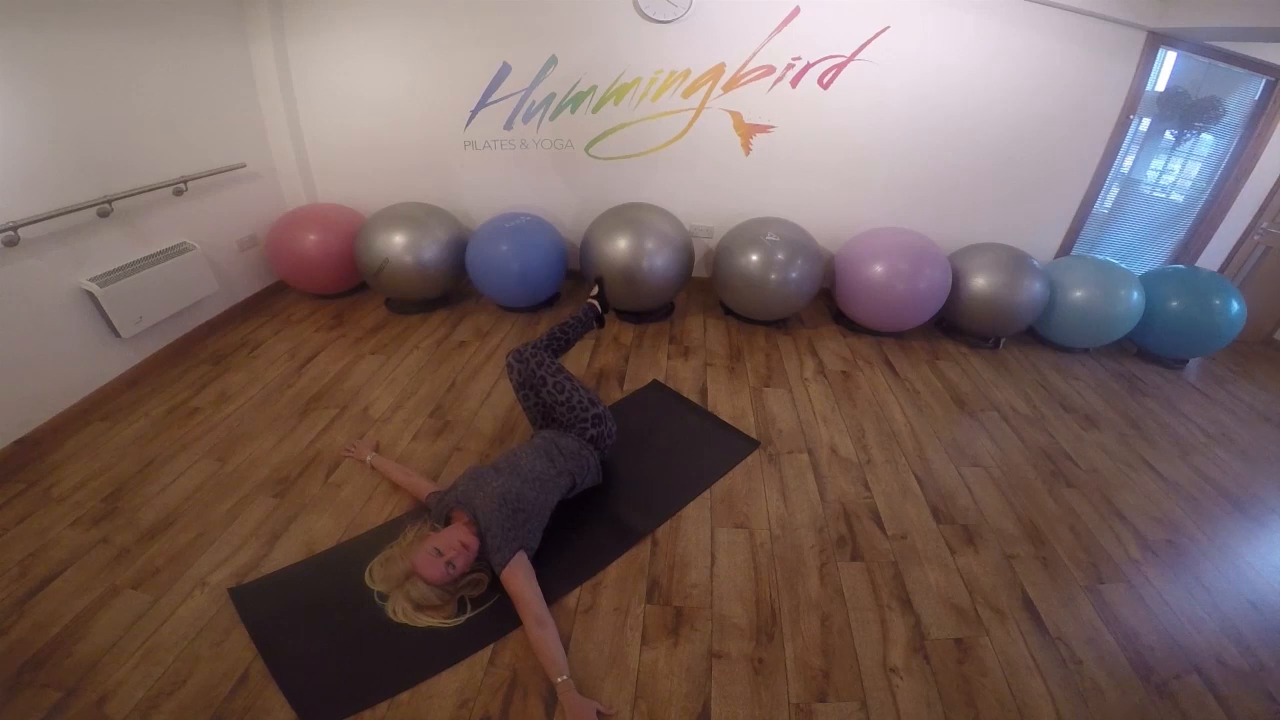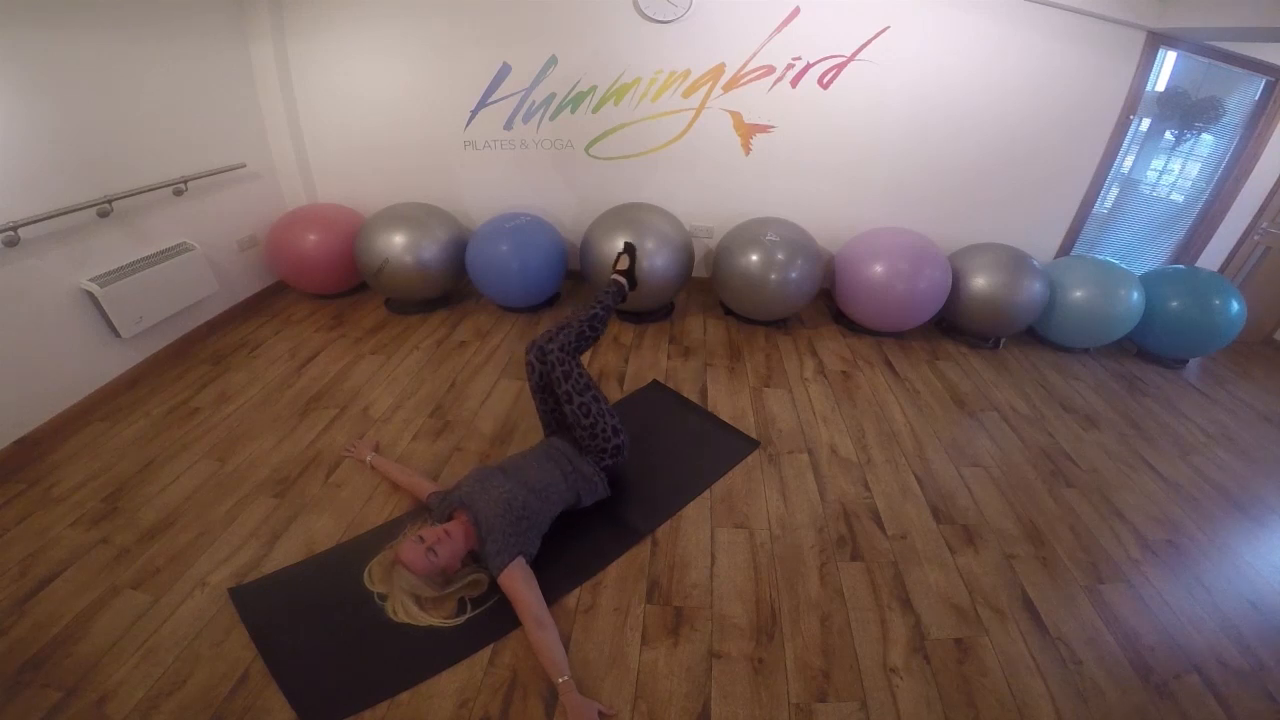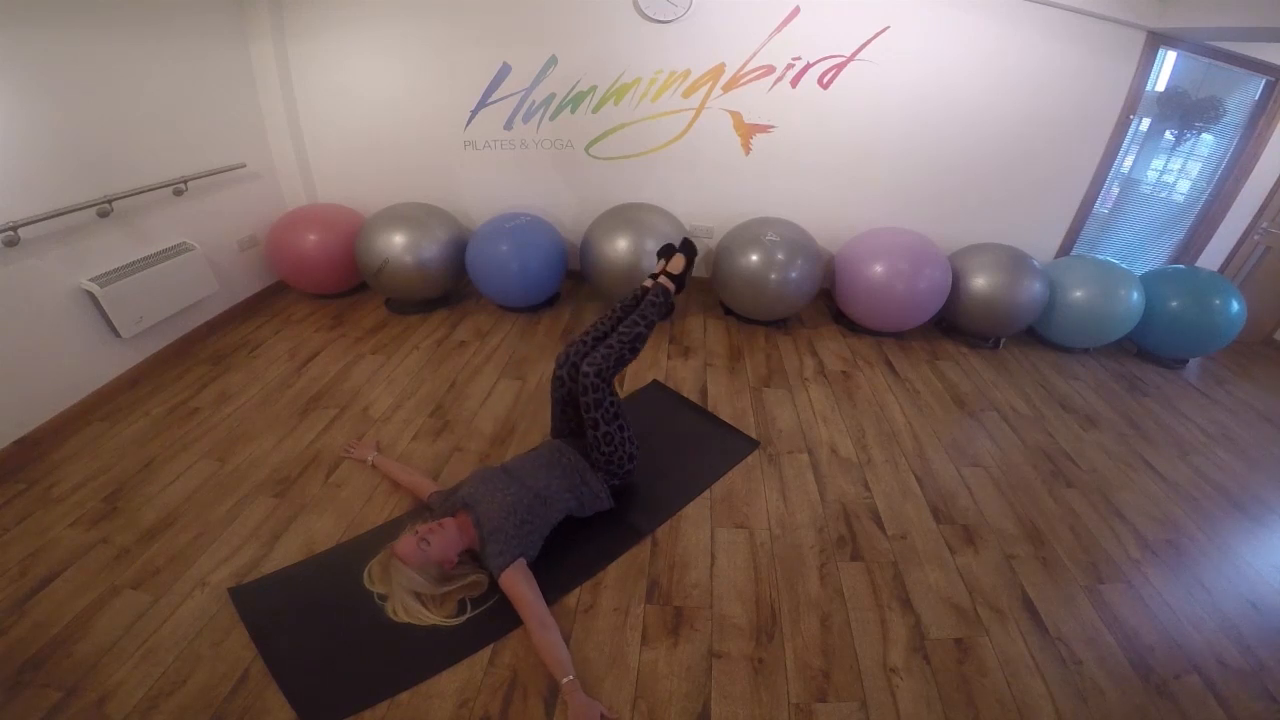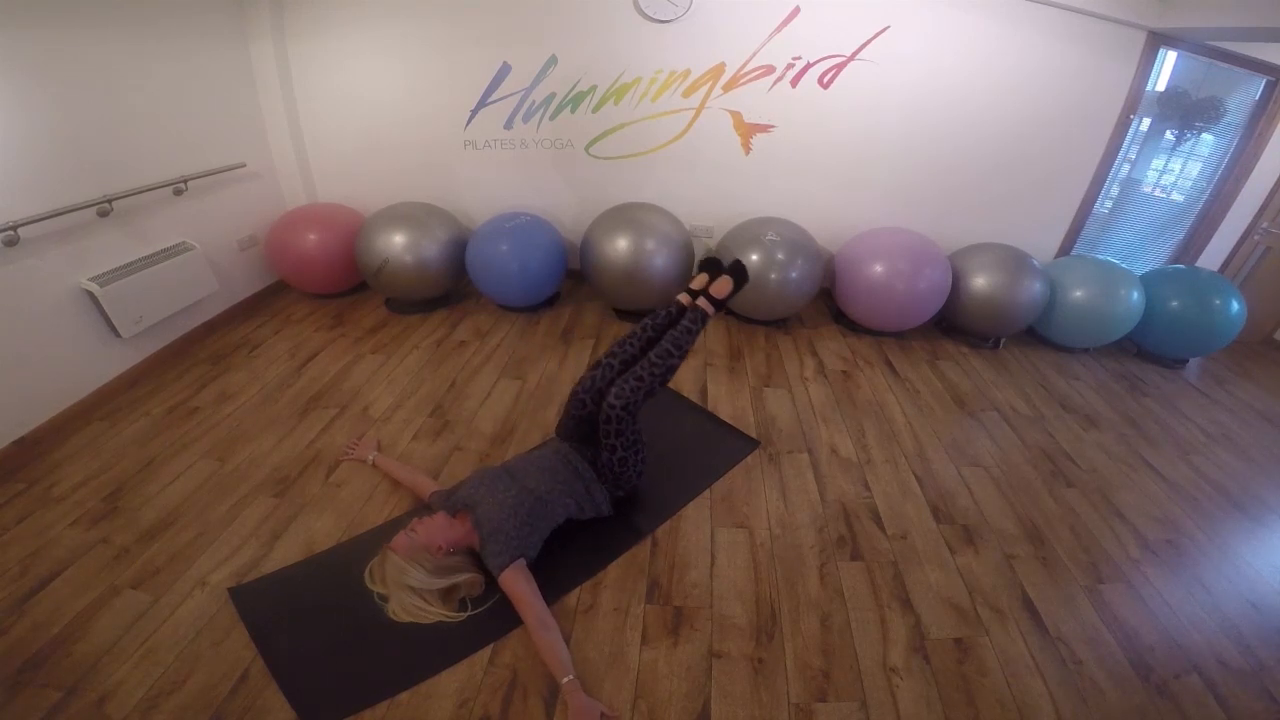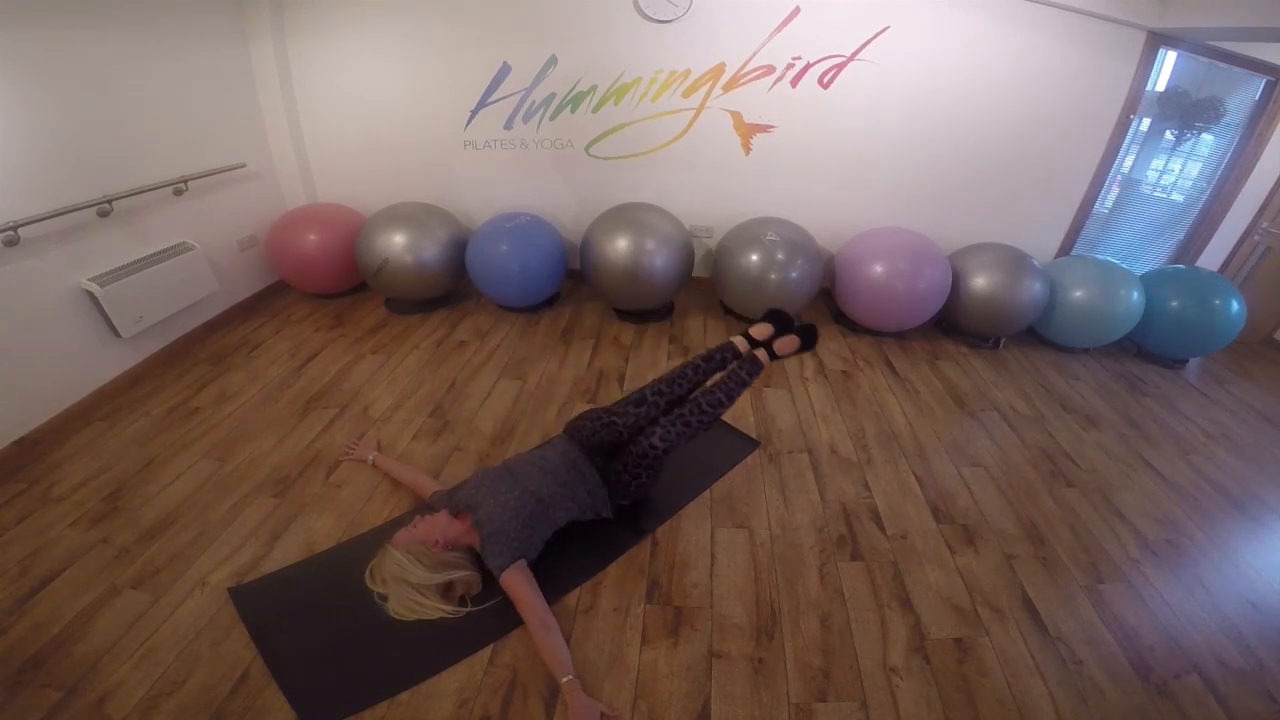
dt=0.7s
person 1, frame 1
left shoulder: (443, 509)
right shoulder: (498, 545)
left elbow: (413, 478)
right elbow: (537, 620)
left wrist: (370, 456)
left hip: (550, 441)
right hip: (583, 444)
left ankle: (595, 308)
right ankle: (594, 309)
person 1, frame 2
left shoulder: (447, 508)
right shoulder: (494, 549)
left elbow: (414, 478)
right elbow: (537, 622)
left wrist: (370, 457)
left hip: (557, 448)
right hip: (592, 461)
left knee: (542, 352)
right knee: (554, 354)
left ankle: (619, 283)
right ankle: (619, 283)
person 1, frame 3
left shoulder: (449, 507)
right shoulder: (496, 550)
left elbow: (414, 477)
right elbow: (540, 623)
left wrist: (373, 456)
left hip: (562, 450)
right hip: (598, 474)
left knee: (572, 364)
right knee: (591, 372)
left ankle: (656, 284)
right ankle: (665, 287)
person 1, frame 4
left shoulder: (450, 506)
right shoulder: (494, 547)
left elbow: (416, 476)
right elbow: (539, 621)
left wrist: (372, 456)
left hip: (565, 450)
right hip: (602, 481)
left knee: (597, 386)
right knee: (619, 398)
left ankle: (692, 299)
right ankle: (707, 306)
person 1, frame 5
left shoulder: (451, 505)
right shoulder: (496, 549)
left elbow: (419, 478)
right elbow: (540, 620)
left wrist: (374, 456)
left hip: (574, 447)
right hip: (607, 487)
left knee: (632, 416)
right knee: (656, 439)
left ankle: (748, 344)
right ankle: (759, 355)
